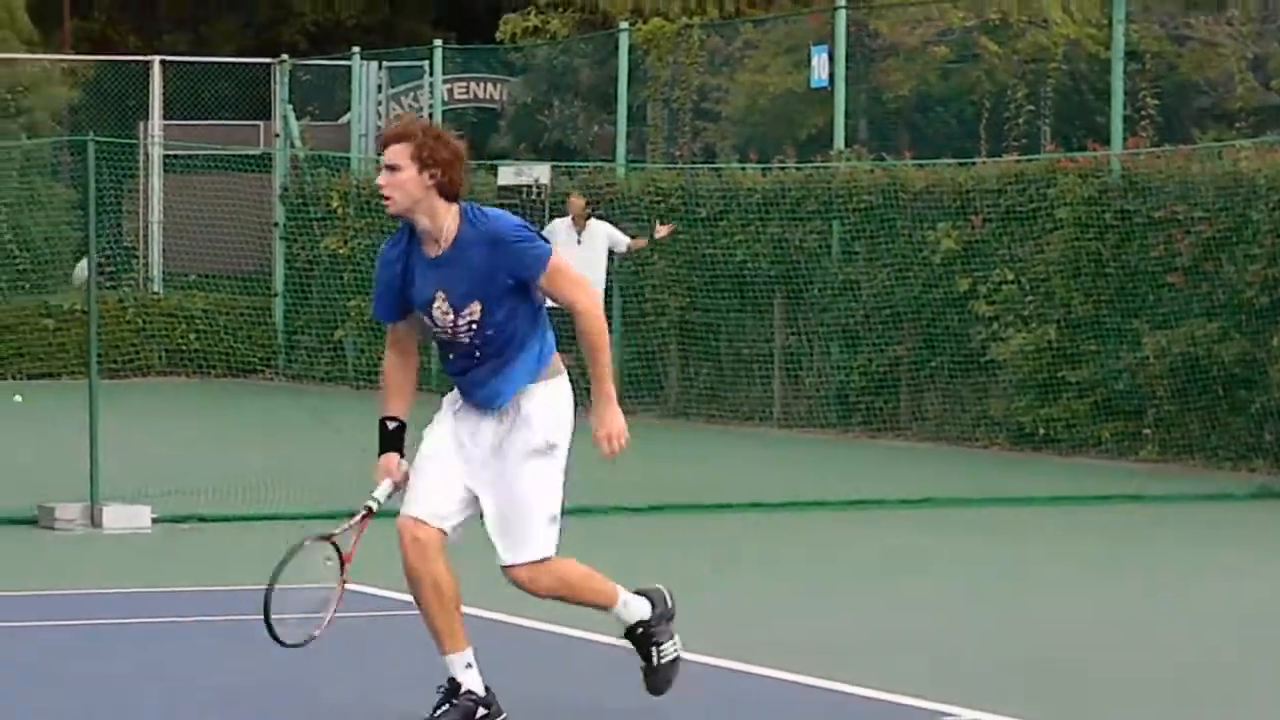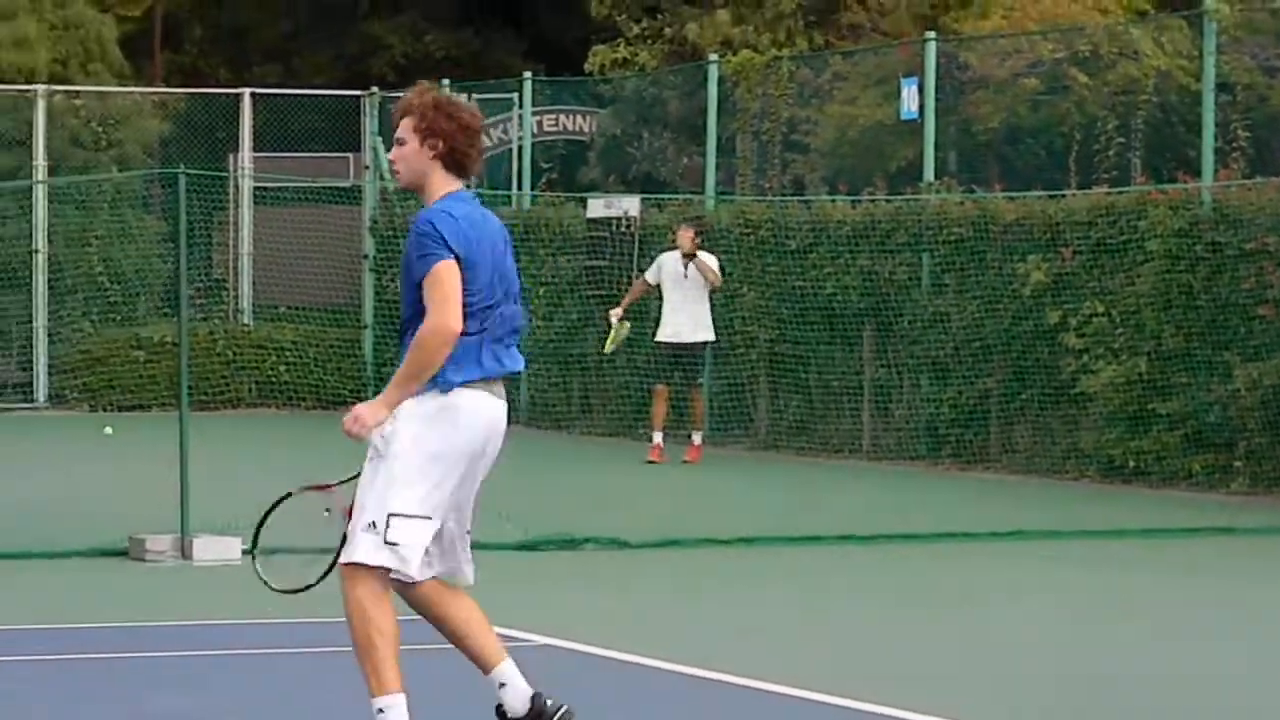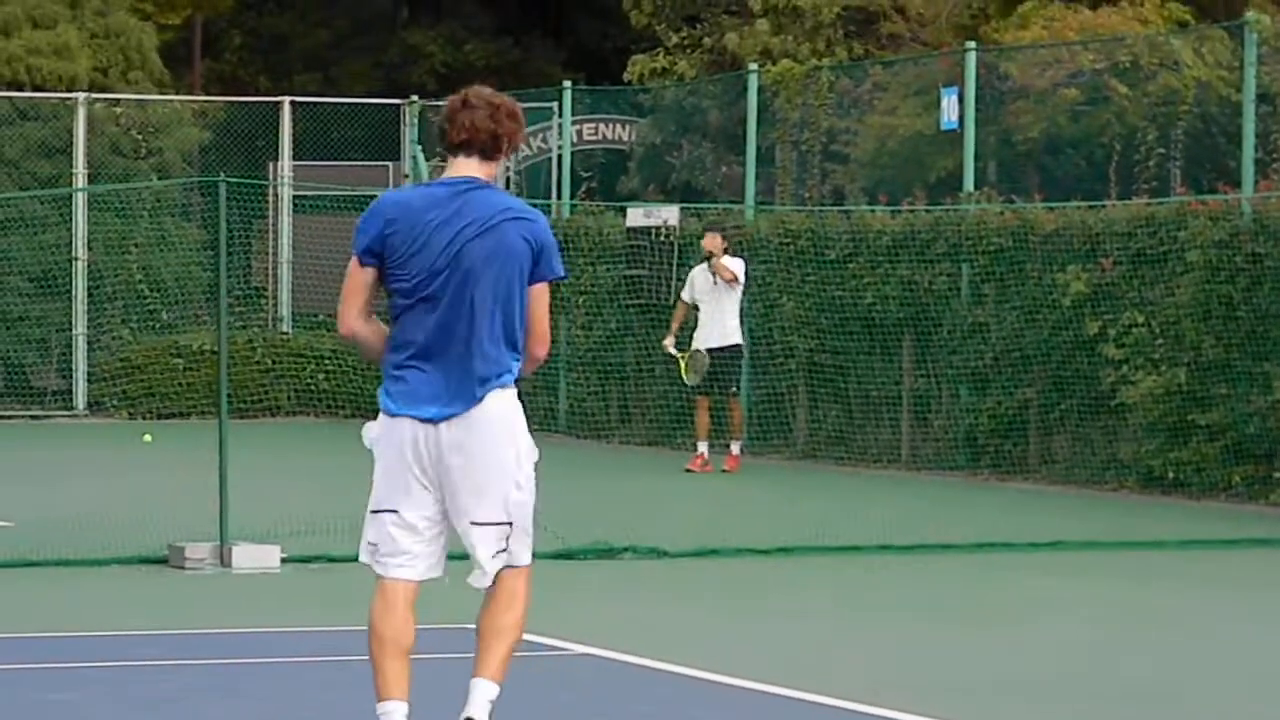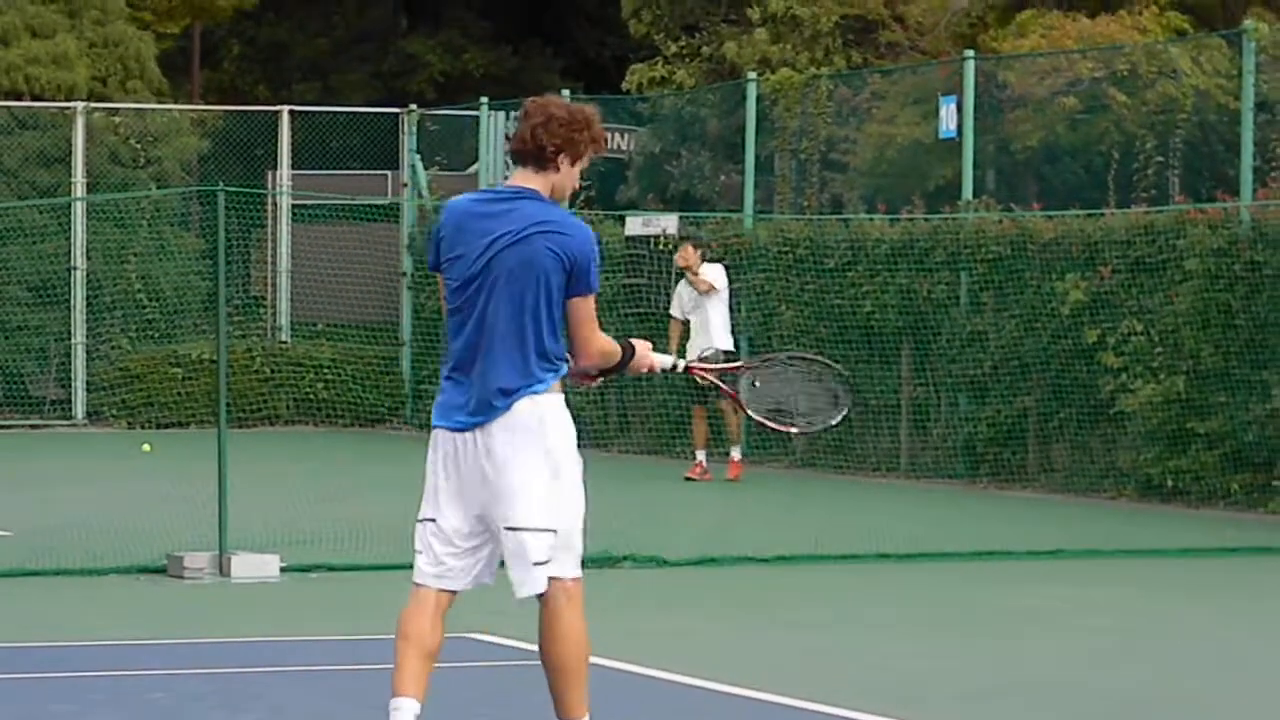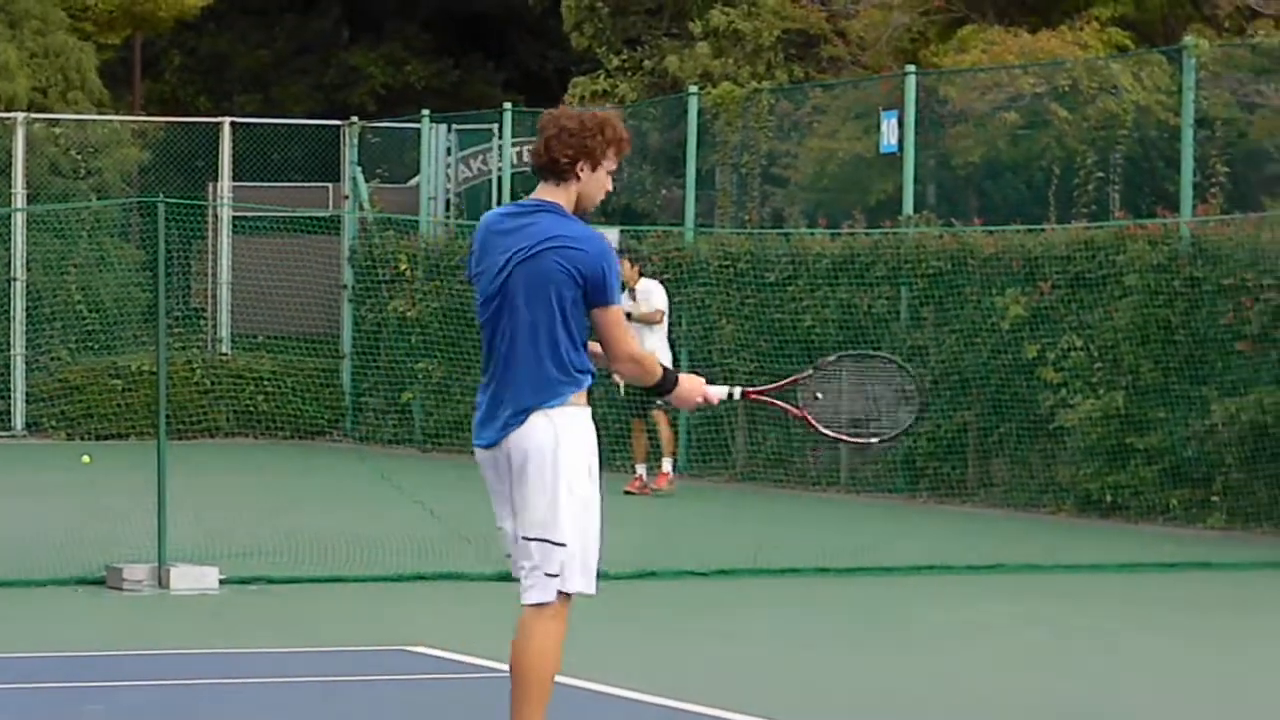
dt=0.4s
person 1, frame 1
left shoulder: (502, 236)
right shoulder: (395, 257)
left elbow: (586, 304)
right elbow: (400, 351)
left wrist: (607, 404)
right wrist: (390, 439)
left hip: (533, 406)
right hip: (467, 409)
left knee: (527, 570)
right knee: (416, 537)
left ankle: (642, 613)
person 1, frame 2
left shoulder: (439, 223)
right shoulder: (483, 224)
left elbow: (444, 327)
left wrist: (384, 403)
left hip: (437, 415)
right hip: (482, 417)
left knee: (363, 572)
right knee: (428, 578)
person 1, frame 3
left shoulder: (388, 211)
right shoulder: (529, 226)
left elbow: (353, 325)
right elbow: (537, 349)
left hip: (406, 416)
right hip: (487, 415)
left knee: (396, 581)
right knee: (509, 577)
person 1, frame 4
left shoulder: (454, 216)
right shoulder: (571, 237)
right elbow: (587, 352)
right wrist: (630, 355)
left hip: (457, 419)
right hip: (528, 419)
left knee: (433, 584)
right knee: (559, 587)
person 1, frame 5
left shoulder: (488, 229)
right shoulder: (589, 249)
right elbow: (624, 357)
right wrist: (676, 386)
left hip: (499, 428)
right hip: (553, 427)
left knee: (547, 590)
right knee: (547, 599)
person 2, frame 1
left shoulder: (603, 230)
right shoulder: (555, 227)
left elbow: (631, 245)
left wrist: (653, 237)
right hip: (558, 304)
right knee: (559, 357)
person 2, frame 2
left shoulder: (708, 260)
right shoulder: (665, 259)
left elbow: (715, 282)
right elbow: (643, 283)
left wrist: (691, 254)
right wrist: (621, 307)
left hip: (696, 337)
right hip: (667, 336)
left knee: (695, 390)
right knee: (660, 390)
left ankle: (696, 443)
right ankle: (657, 445)
person 2, frame 3
left shoulder: (736, 263)
right shoulder: (696, 273)
left elbow: (727, 276)
right elbow: (684, 304)
left wrist: (711, 255)
right wrist: (672, 334)
left hip: (728, 343)
right hip: (702, 345)
left knee: (732, 399)
right knee: (701, 400)
left ankle: (735, 451)
right ankle: (702, 455)
person 2, frame 4
left shoulder: (716, 269)
right shoulder: (681, 286)
left elbow: (704, 287)
right elbow: (677, 321)
left wrist: (685, 270)
right wrist: (672, 353)
left hip: (720, 349)
right hip: (696, 353)
left knee: (725, 403)
right knee: (698, 409)
left ankle: (736, 458)
right ankle: (700, 463)
person 2, frame 5
left shoulder: (653, 287)
right shoulder: (624, 298)
left elbow: (657, 316)
left wrist: (627, 315)
left knee: (658, 416)
right knee: (637, 422)
left ankle: (666, 473)
right ankle: (640, 477)
